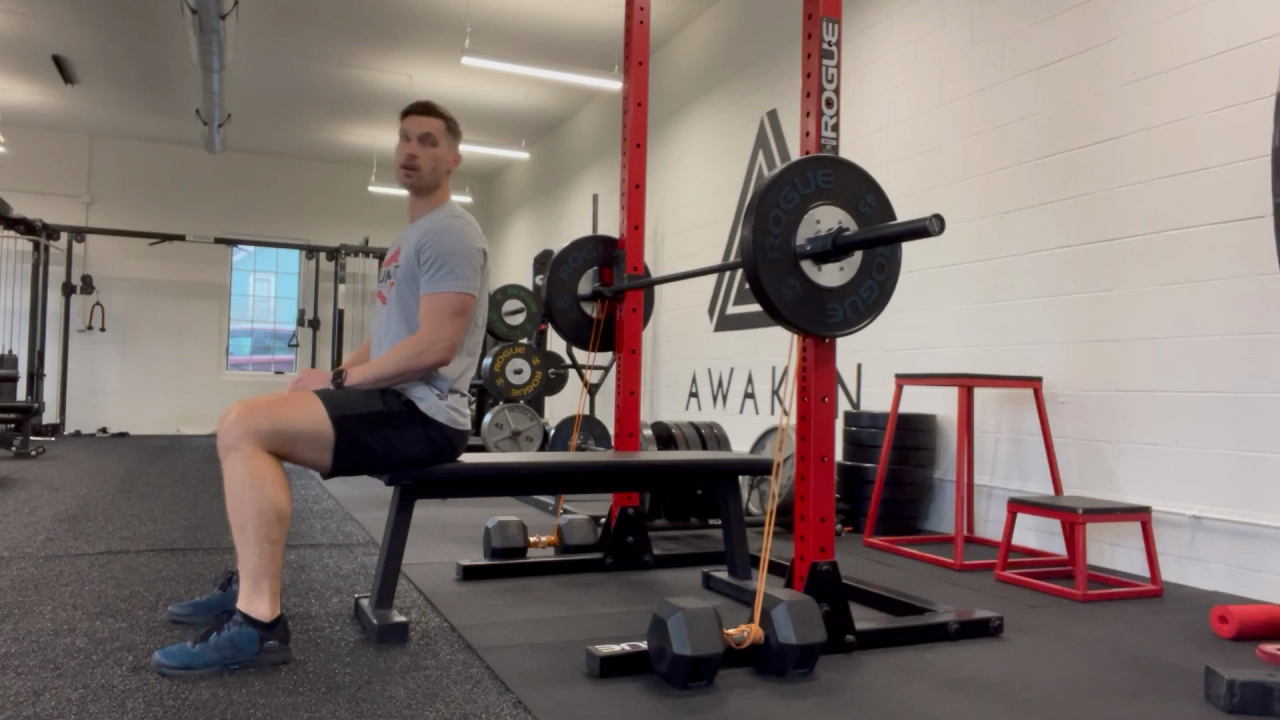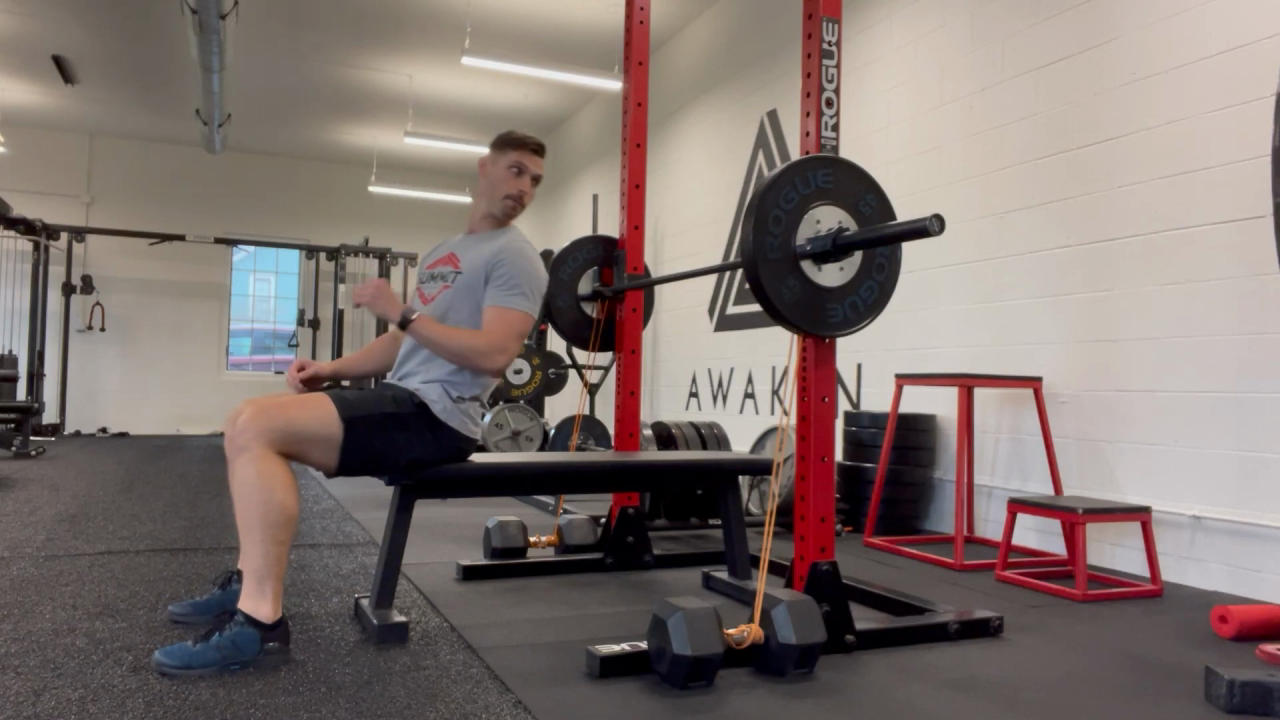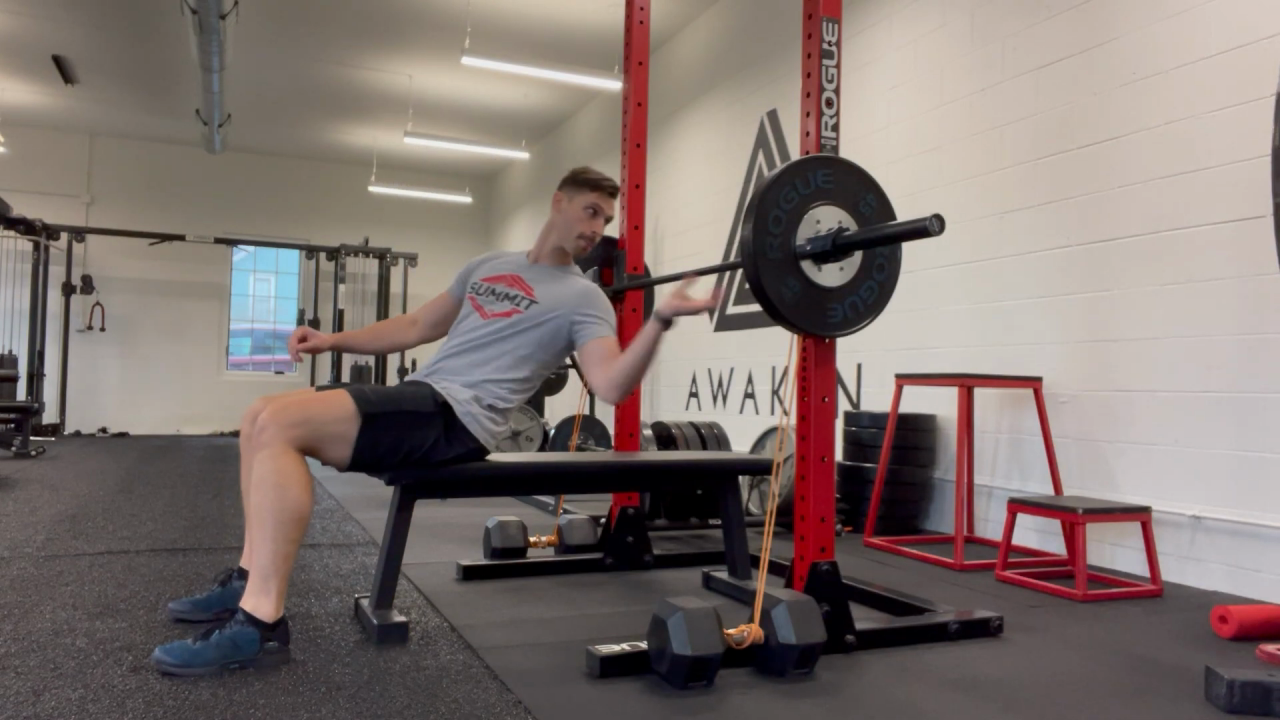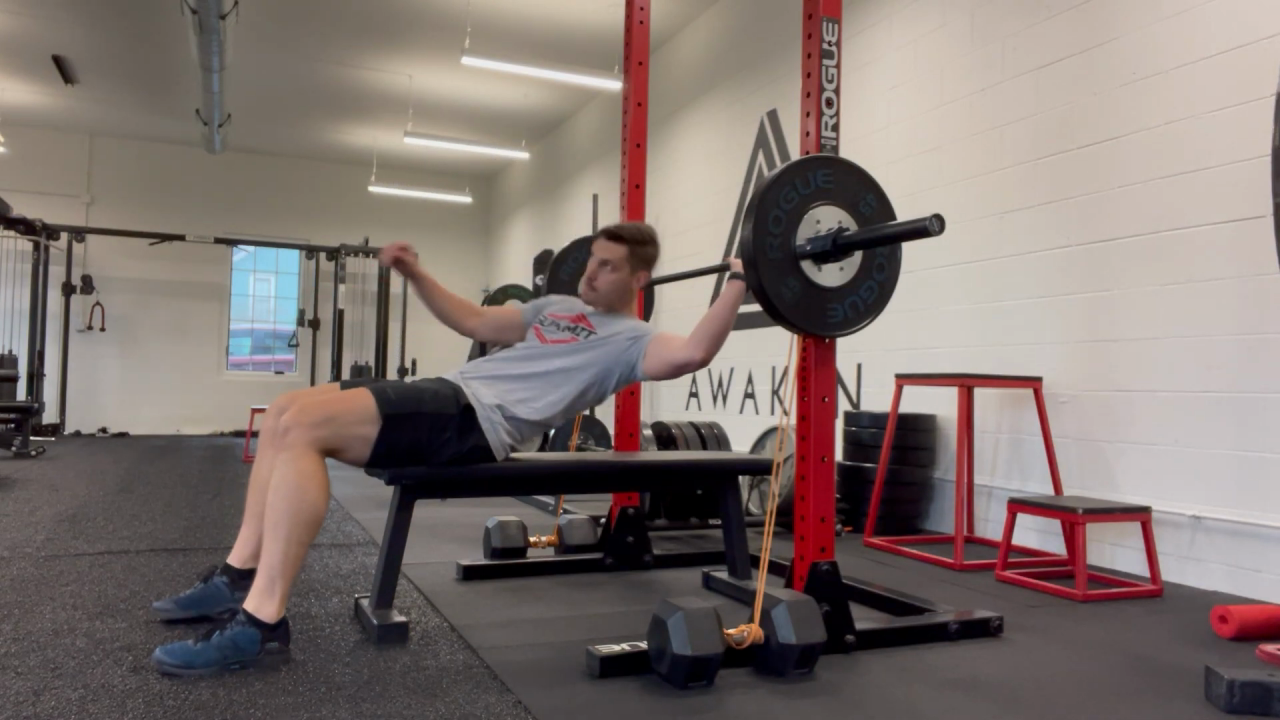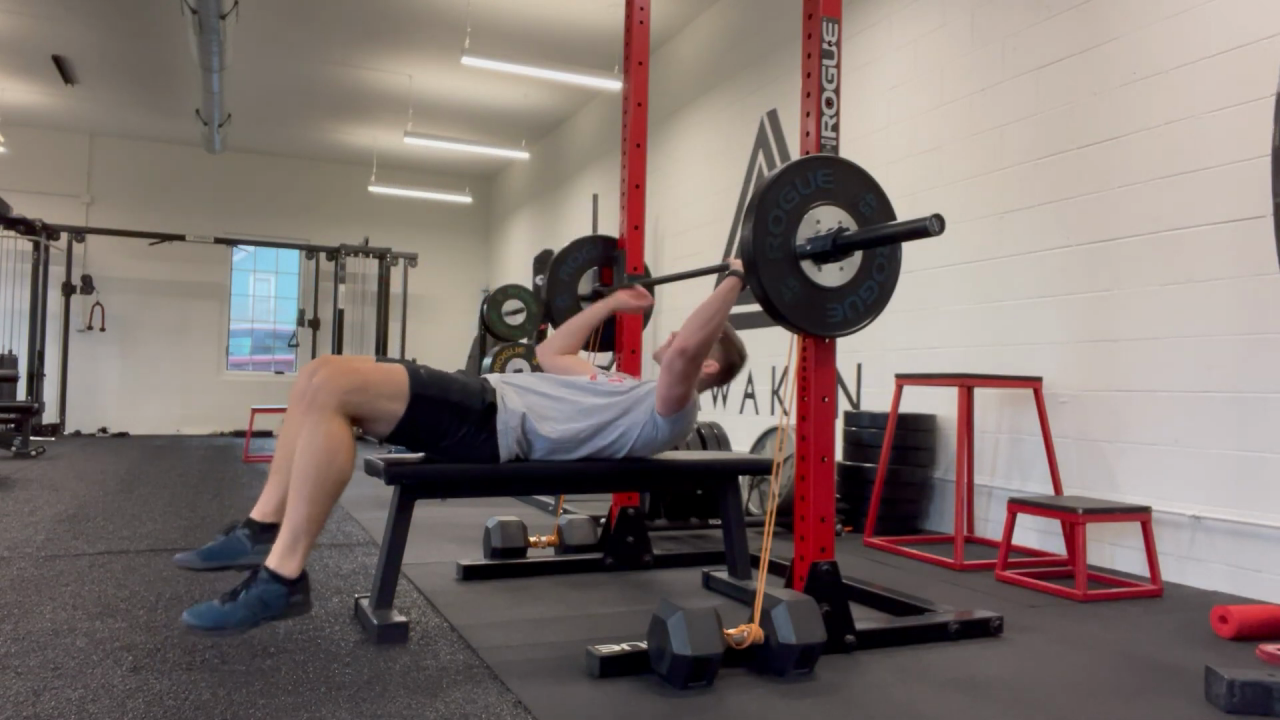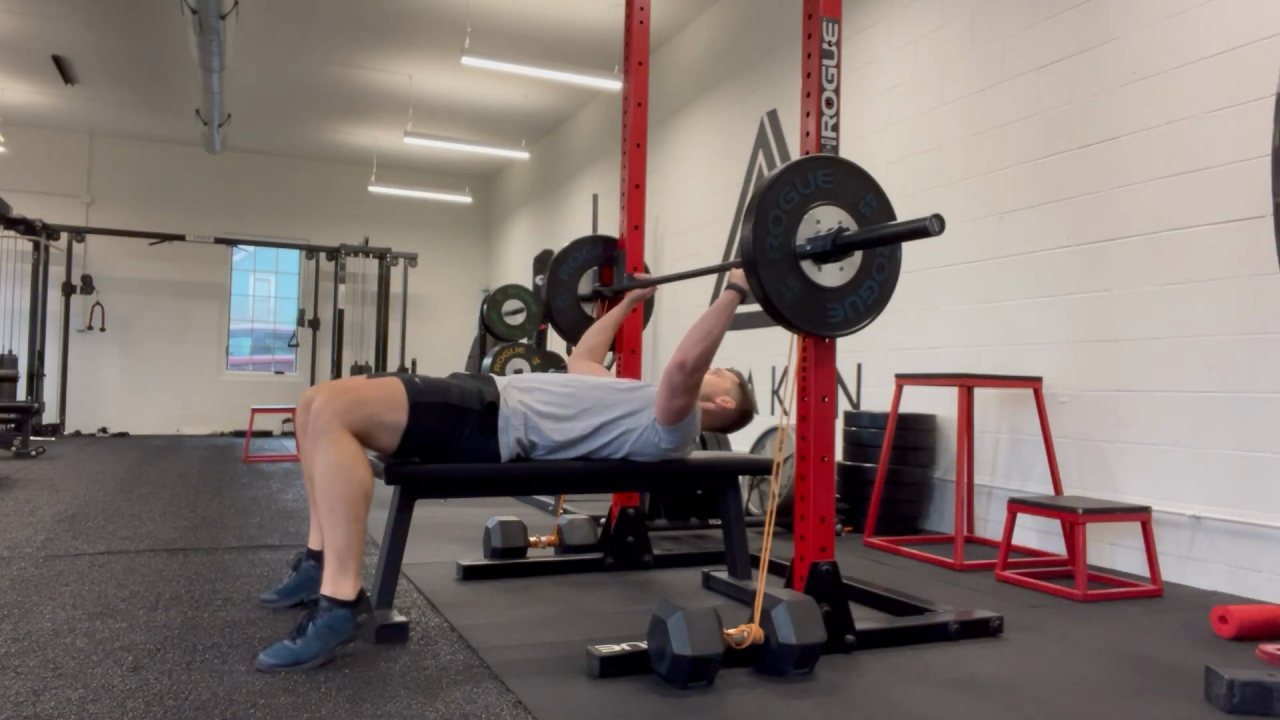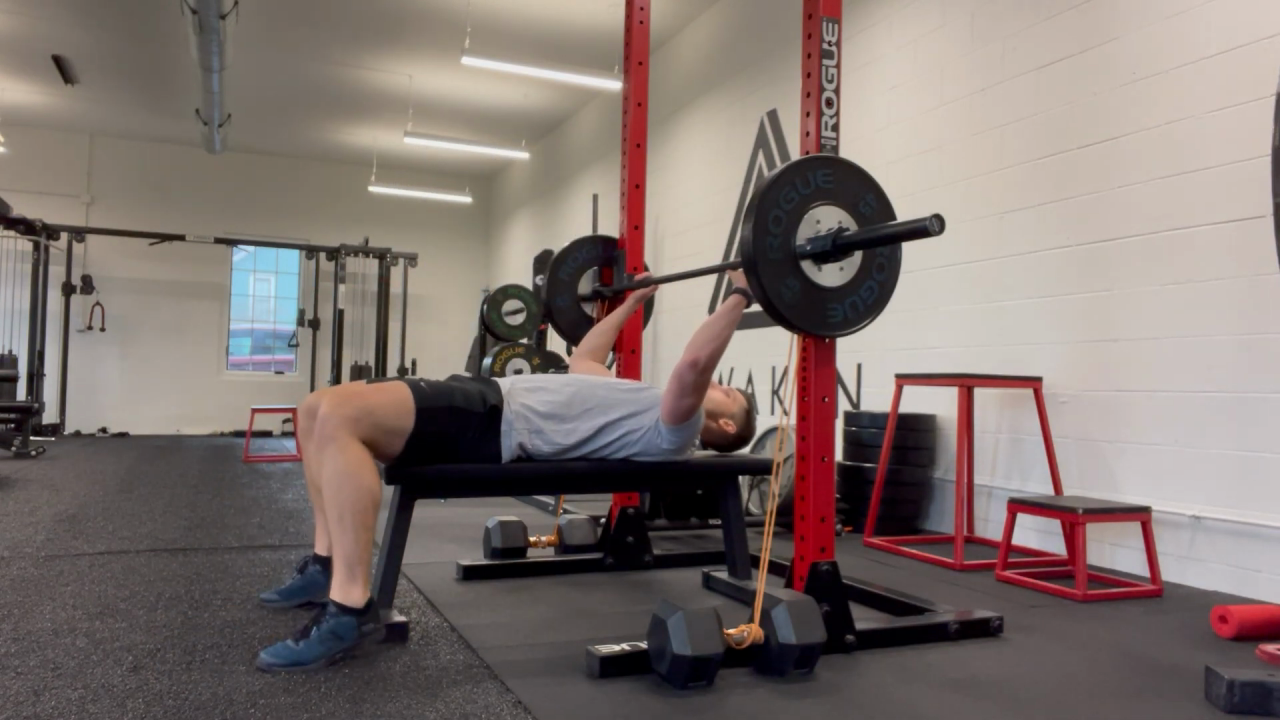
dt=0.4s
person 1, frame 1
left shoulder: (450, 232)
right shoulder: (415, 236)
left elbow: (435, 347)
left wrist: (338, 381)
right wrist: (333, 378)
left hip: (423, 417)
right hip: (400, 404)
left knee: (243, 427)
right knee: (246, 425)
left ankle: (259, 621)
right ankle: (249, 582)
person 1, frame 2
left shoulder: (515, 257)
right shoulder: (445, 252)
left elbow: (494, 354)
left wrist: (401, 315)
right wrist: (333, 369)
left hip: (434, 417)
right hip: (407, 401)
left knee: (254, 426)
right knee: (252, 423)
left ankle: (261, 623)
right ankle: (249, 581)
person 1, frame 3
left shoulder: (583, 300)
right shoulder: (488, 264)
left elbow: (613, 388)
right elbow: (417, 324)
left wrist: (661, 318)
right wrist: (334, 341)
left hip: (451, 418)
right hip: (419, 396)
left knee: (278, 425)
right knee: (263, 418)
left ankle: (261, 622)
right ankle: (253, 576)
person 1, frame 4
left shoulder: (632, 339)
right shoulder: (558, 307)
left elbow: (692, 352)
right elbow: (472, 320)
left wrist: (737, 281)
right wrist: (416, 274)
left hip: (472, 422)
right hip: (448, 394)
left knee: (300, 426)
right knee: (286, 411)
left ankle: (260, 624)
right ankle: (240, 574)
person 1, frame 5
left shoulder: (669, 413)
right shoulder: (624, 385)
left elbow: (686, 348)
right elbow: (551, 353)
left wrist: (734, 279)
right wrist: (609, 305)
left hip: (493, 427)
right hip: (485, 397)
left knee: (331, 388)
right knee: (319, 376)
left ankle: (282, 579)
right ankle: (263, 528)
person 1, frame 6
left shoulder: (674, 427)
right shoulder: (634, 402)
left elbow: (681, 364)
right elbow: (580, 359)
left wrist: (734, 291)
right wrist: (628, 302)
left hip: (496, 426)
right hip: (489, 398)
left knee: (332, 411)
right knee: (317, 403)
left ankle: (340, 601)
right ankle: (322, 559)
person 1, frame 7
left shoulder: (674, 431)
right shoulder: (642, 405)
left elbow: (693, 362)
right elbow: (583, 359)
left wrist: (740, 294)
right wrist: (632, 302)
left hip: (499, 427)
left knee: (339, 418)
right knee: (318, 409)
left ankle: (350, 609)
right ankle: (328, 563)
